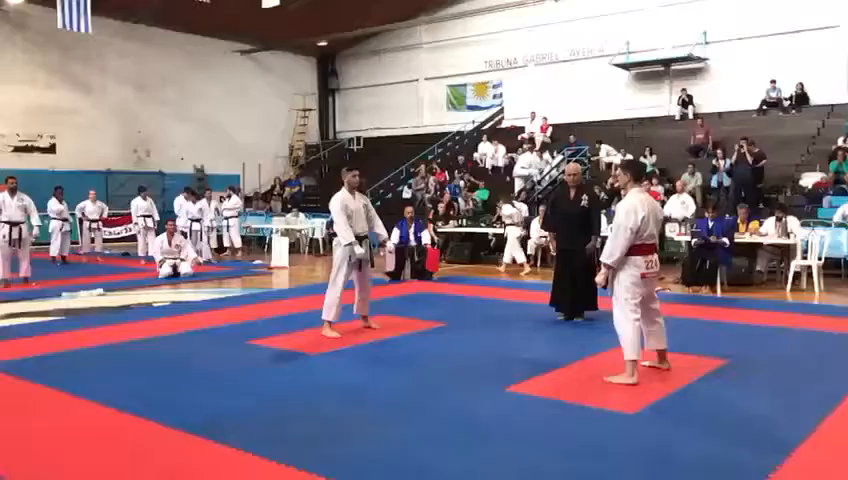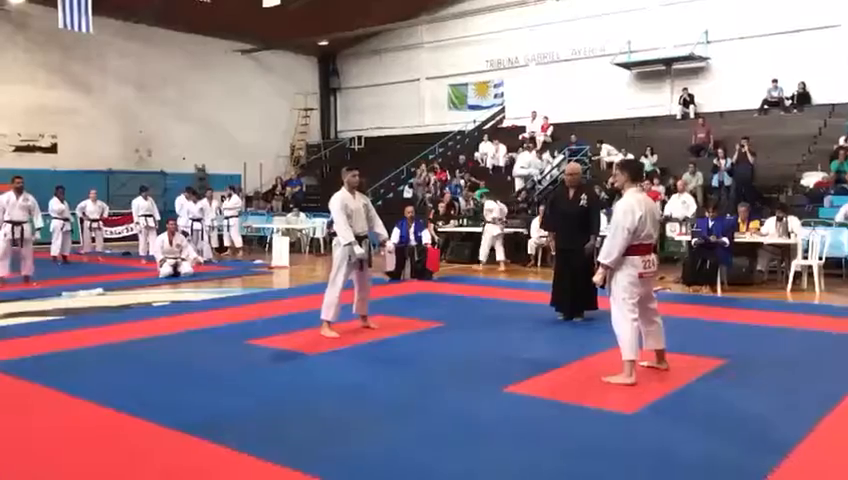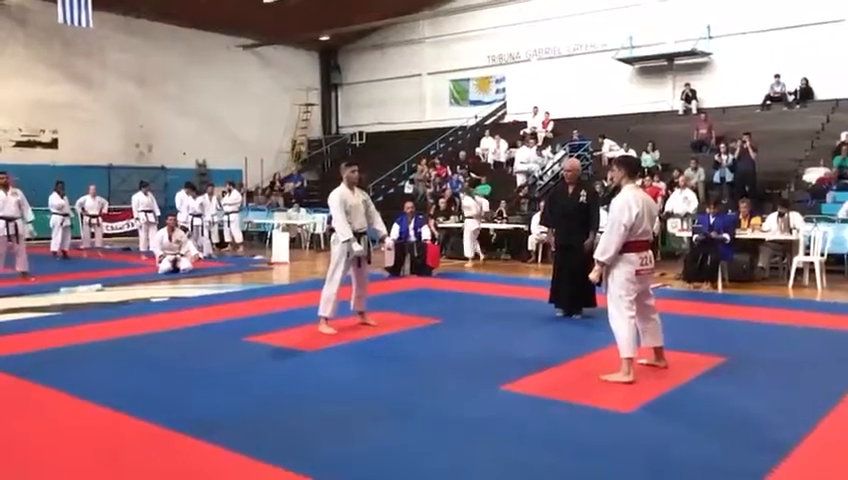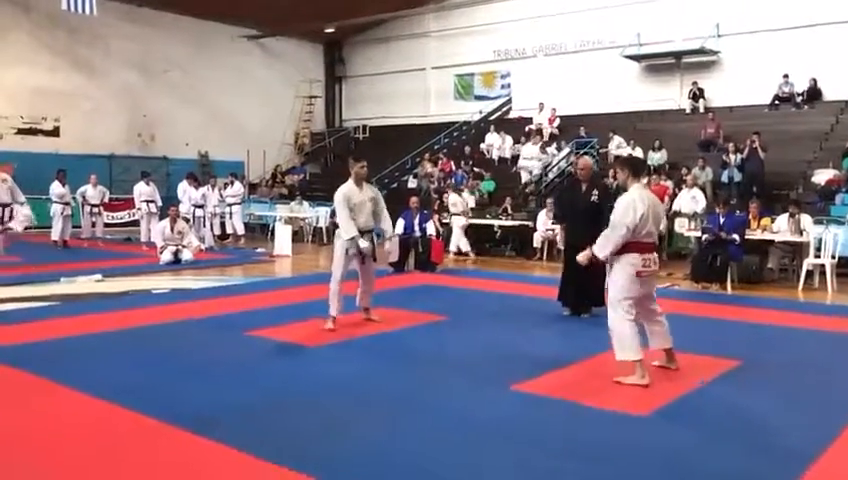
dt=0.4s
person 1, frame 1
left shoulder: (628, 204)
right shoulder: (652, 202)
left elbow: (618, 239)
right elbow: (652, 233)
left wrist: (605, 269)
left hip: (630, 264)
right hip: (649, 261)
left knee: (627, 315)
right knee: (650, 311)
left ankle: (630, 373)
right ankle: (662, 359)
person 1, frame 2
left shoulder: (625, 204)
right shoulder: (650, 202)
left elbow: (616, 239)
right elbow: (653, 234)
left wrist: (602, 268)
left hip: (628, 264)
right hip: (647, 261)
left knee: (625, 315)
right knee: (649, 311)
left ankle: (628, 373)
right ankle: (660, 359)
person 1, frame 3
left shoulder: (622, 200)
right shoulder: (647, 199)
left elbow: (613, 236)
right elbow: (648, 230)
left wrist: (598, 265)
left hip: (625, 261)
right hip: (643, 258)
left knee: (622, 312)
right knee: (646, 308)
left ankle: (626, 370)
right ankle: (659, 356)
person 1, frame 4
left shoulder: (628, 200)
right shoulder: (653, 199)
left elbow: (614, 234)
left wrist: (590, 253)
left hip: (628, 261)
right hip: (649, 259)
left knee: (621, 315)
right knee: (650, 311)
left ankle: (639, 373)
right ankle: (670, 358)
person 2, frame 1
left shoulder: (363, 199)
right shoulder: (338, 199)
left elbow: (374, 220)
right elbow: (342, 225)
left wrist: (385, 240)
right wrist: (354, 245)
left hip: (364, 244)
right hip: (346, 246)
left knee: (364, 284)
right knee: (337, 284)
left ankle: (364, 318)
right ankle: (327, 325)
person 2, frame 2
left shoulder: (363, 199)
right shoulder: (338, 199)
left elbow: (374, 220)
right elbow: (341, 225)
left wrist: (385, 239)
right wrist: (354, 245)
left hip: (364, 243)
right hip: (346, 245)
left knee: (364, 283)
right knee: (336, 284)
left ankle: (363, 318)
right ankle: (326, 325)
person 2, frame 3
left shoulder: (362, 195)
right shoulder: (337, 195)
left elbow: (373, 216)
right elbow: (340, 221)
left wrist: (384, 236)
right wrist: (352, 242)
left hip: (362, 240)
right hip: (344, 242)
left knee: (361, 280)
right knee: (334, 280)
left ankle: (361, 314)
right ankle: (323, 321)
person 2, frame 4
left shoulder: (373, 191)
right shoulder: (343, 192)
left elbow: (382, 215)
right elbow: (344, 219)
left wrist: (387, 238)
right wrist: (358, 239)
left hip: (367, 237)
right hip: (347, 238)
left knee: (368, 277)
right knee: (338, 276)
left ankle: (366, 310)
right ankle: (332, 317)
person 3, frame 1
left shoulder: (589, 194)
right shoulder: (558, 194)
left elbow: (595, 220)
right elbow: (550, 217)
left wrist: (593, 241)
right wrist: (552, 239)
left hip: (583, 244)
right hip: (563, 243)
left knee: (582, 277)
right knee: (562, 276)
left ankle: (579, 310)
right ankle: (564, 309)
person 3, frame 2
left shoulder: (589, 194)
right shoulder: (558, 194)
left elbow: (595, 219)
right elbow: (550, 217)
left wrist: (592, 241)
right wrist: (552, 238)
left hip: (582, 243)
right hip: (562, 242)
left knee: (581, 276)
right knee: (562, 276)
left ankle: (578, 310)
right ankle: (564, 309)
person 3, frame 3
left shoulder: (588, 190)
right shoulder: (557, 190)
left elbow: (594, 216)
right elbow: (549, 213)
left wrist: (591, 238)
right wrist: (551, 235)
left hip: (581, 240)
right hip: (562, 239)
left knee: (580, 273)
right knee: (561, 272)
left ankle: (577, 306)
right ankle: (563, 305)
person 3, frame 4
left shoulder: (601, 188)
right shoulder: (570, 186)
left elbow: (606, 215)
right elbow: (561, 209)
right wrist: (563, 230)
left hip: (591, 238)
right hip: (573, 237)
left knee: (591, 272)
right knee: (570, 270)
left ankle: (586, 305)
right ankle: (571, 303)
